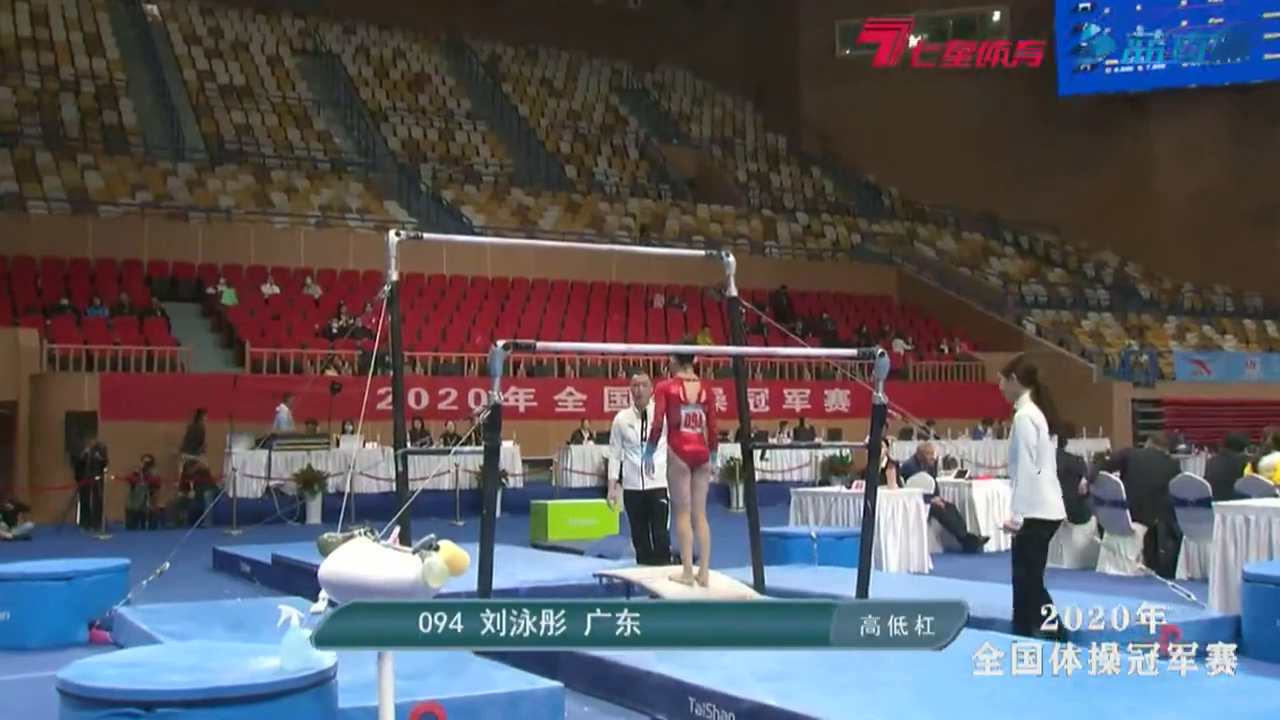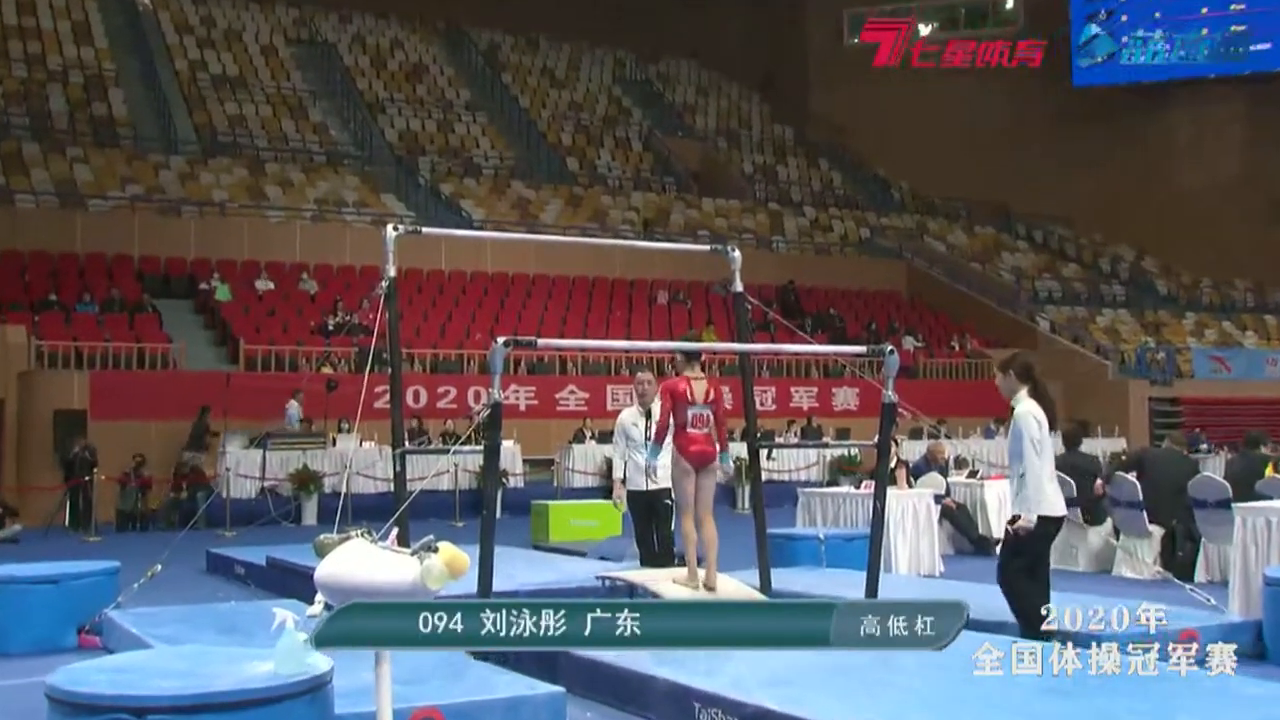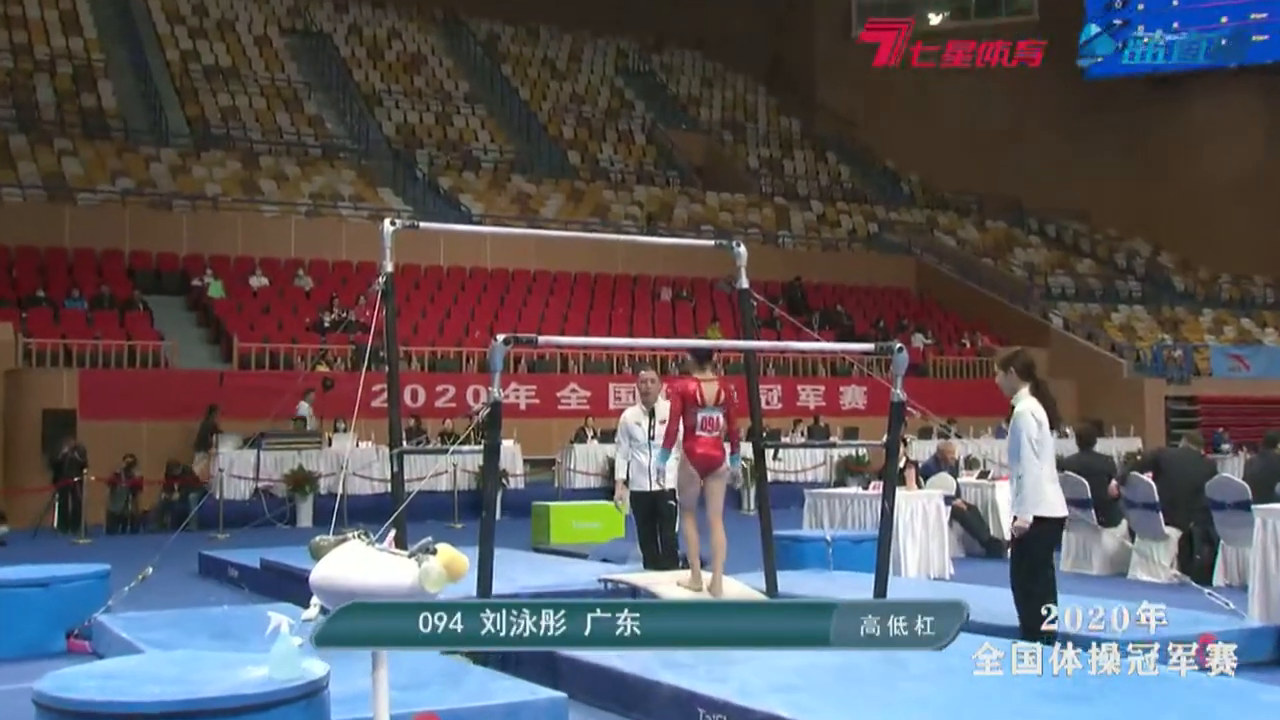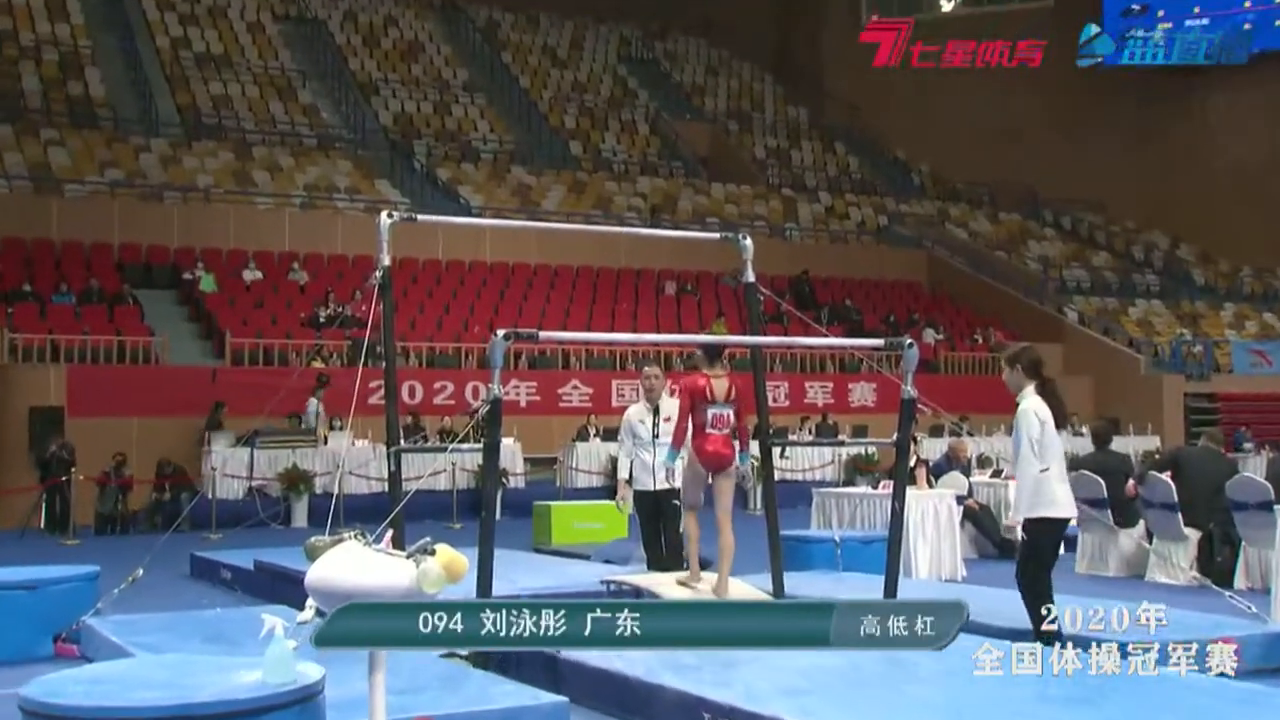
dt=0.2s
person 1, frame 1
left shoulder: (1024, 416)
right shoulder: (1038, 412)
left elbow: (1026, 470)
left wrist: (1016, 515)
left hip: (1034, 510)
right hip: (1045, 508)
left knee: (1029, 580)
right knee: (1026, 576)
person 1, frame 2
left shoulder: (1024, 412)
right shoulder: (1035, 408)
left elbow: (1032, 467)
left wrist: (1027, 515)
left hip: (1036, 509)
right hip: (1047, 507)
left knee: (1011, 575)
right knee: (1033, 577)
person 1, frame 3
left shoulder: (1024, 410)
right shoulder: (1037, 406)
left elbow: (1030, 466)
left wrist: (1024, 515)
left hip: (1037, 507)
right hip: (1048, 505)
left knee: (1026, 581)
right knee: (1038, 580)
person 1, frame 4
left shoulder: (1028, 408)
right shoulder: (1044, 404)
left elbow: (1029, 465)
left wrist: (1017, 512)
left hip: (1043, 507)
right hip: (1056, 504)
left knee: (1035, 582)
right knee: (1034, 579)
right ankle: (1047, 646)
person 2, frame 1
left shoulder: (665, 388)
right shoulder: (705, 390)
left elbow: (658, 424)
right elbow: (712, 427)
left wrist: (649, 454)
right wrist: (713, 457)
left hip: (679, 451)
right hip: (701, 452)
left knee: (683, 513)
right knee: (700, 514)
person 2, frame 2
left shoulder: (671, 386)
right shoulder: (713, 388)
left elbow: (664, 423)
right elbow: (721, 427)
left wrist: (653, 455)
right wrist: (725, 458)
left hip: (685, 452)
right hip: (709, 453)
left knee: (687, 515)
right knee: (706, 515)
left ankle: (693, 575)
right ankle: (711, 575)
person 2, frame 3
left shoulder: (681, 388)
right shoulder: (724, 389)
left elbow: (674, 426)
right elbow: (732, 428)
left wrist: (662, 459)
right wrist: (735, 460)
left hip: (692, 455)
right hip: (717, 456)
left knee: (688, 514)
right knee: (716, 520)
left ankle: (696, 575)
right ankle: (717, 582)
person 2, frame 4
left shoulder: (690, 384)
right shoulder: (735, 386)
left elbow: (682, 424)
right elbow: (742, 426)
left wrist: (671, 458)
right wrist: (744, 460)
left hip: (701, 453)
right hip: (727, 455)
left knee: (690, 510)
right knee: (724, 521)
left ankle: (694, 572)
right ankle: (722, 583)
person 3, frame 1
right shoulder: (621, 418)
right elbow: (615, 453)
right wrist: (612, 485)
left hip: (658, 483)
right hip: (632, 485)
left knee: (660, 534)
right knee: (639, 535)
person 3, frame 2
right shoulder: (625, 417)
right elbow: (619, 452)
right wrist: (617, 484)
left hip: (663, 484)
right hip: (635, 486)
left knee: (664, 535)
right knee: (642, 536)
person 3, frame 3
left shoulder: (673, 411)
right shoulder: (628, 416)
right elbow: (621, 452)
right wrist: (619, 485)
left hip: (667, 484)
right hip: (639, 486)
left knee: (668, 537)
right knee: (646, 538)
person 3, frame 4
left shoulder: (678, 408)
right shoulder: (632, 413)
right elbow: (625, 450)
right wrist: (621, 485)
left hip: (671, 484)
right hip: (643, 486)
left knee: (673, 538)
right knee: (650, 539)
